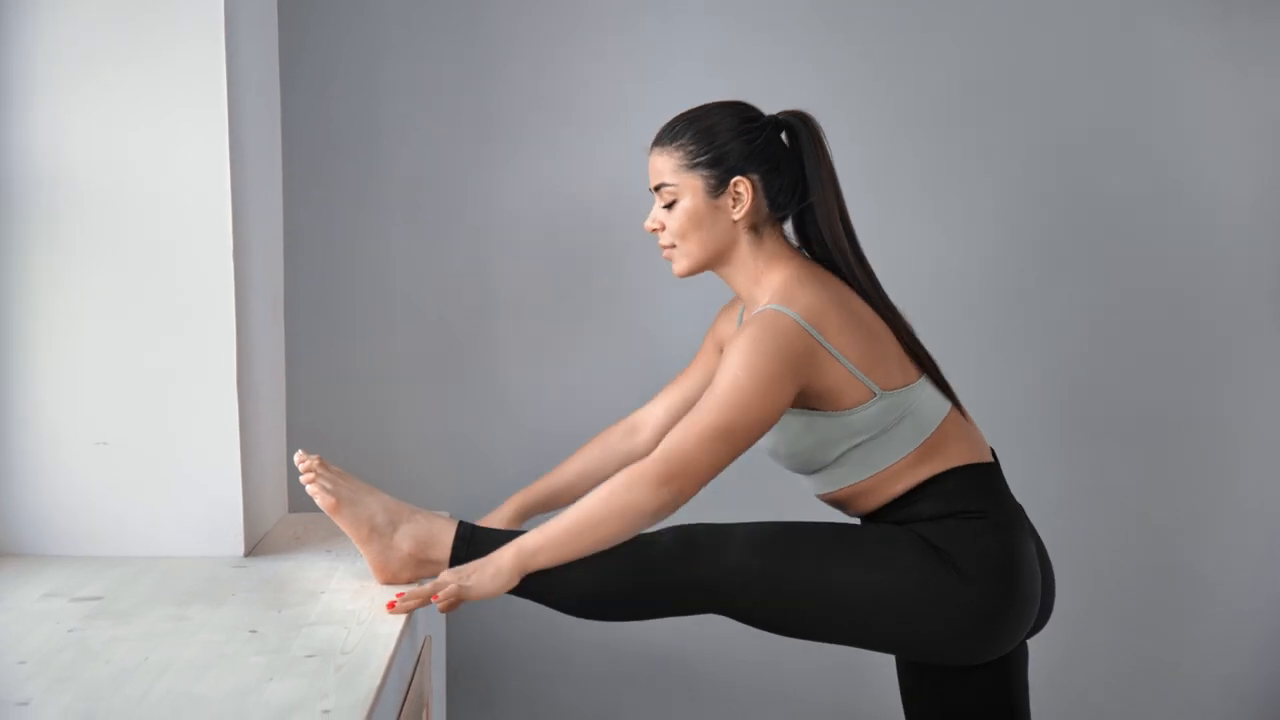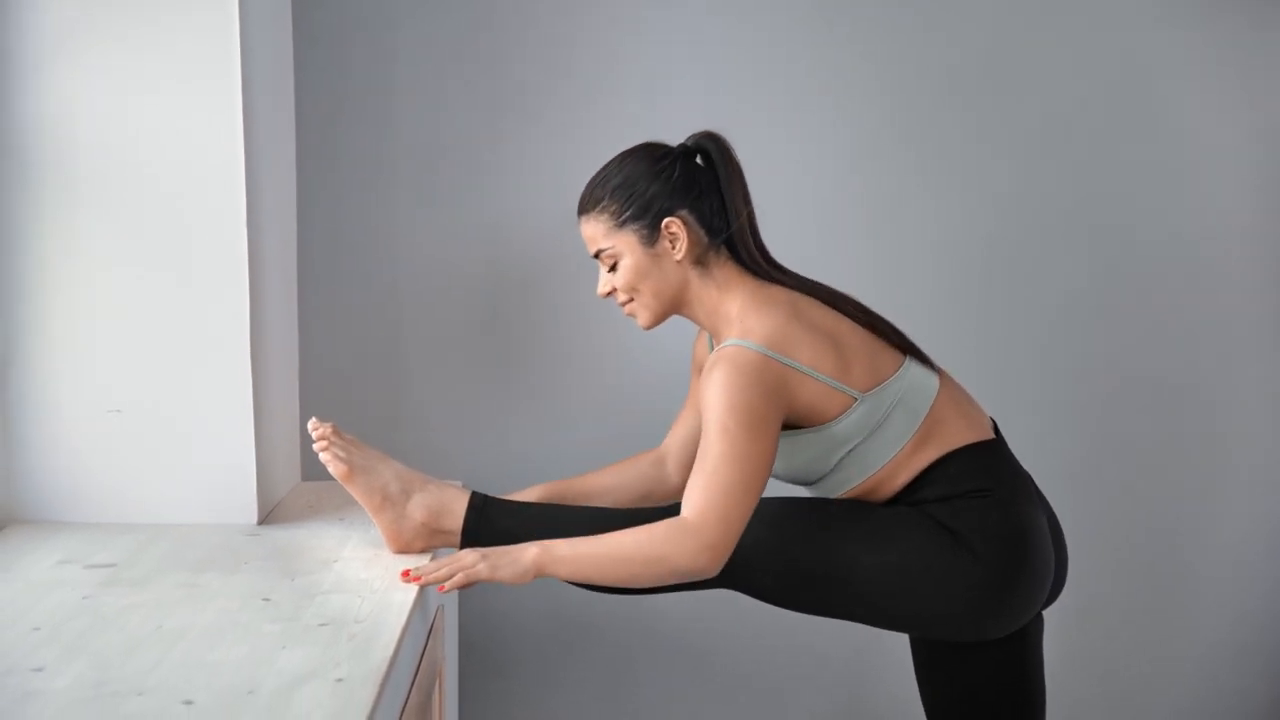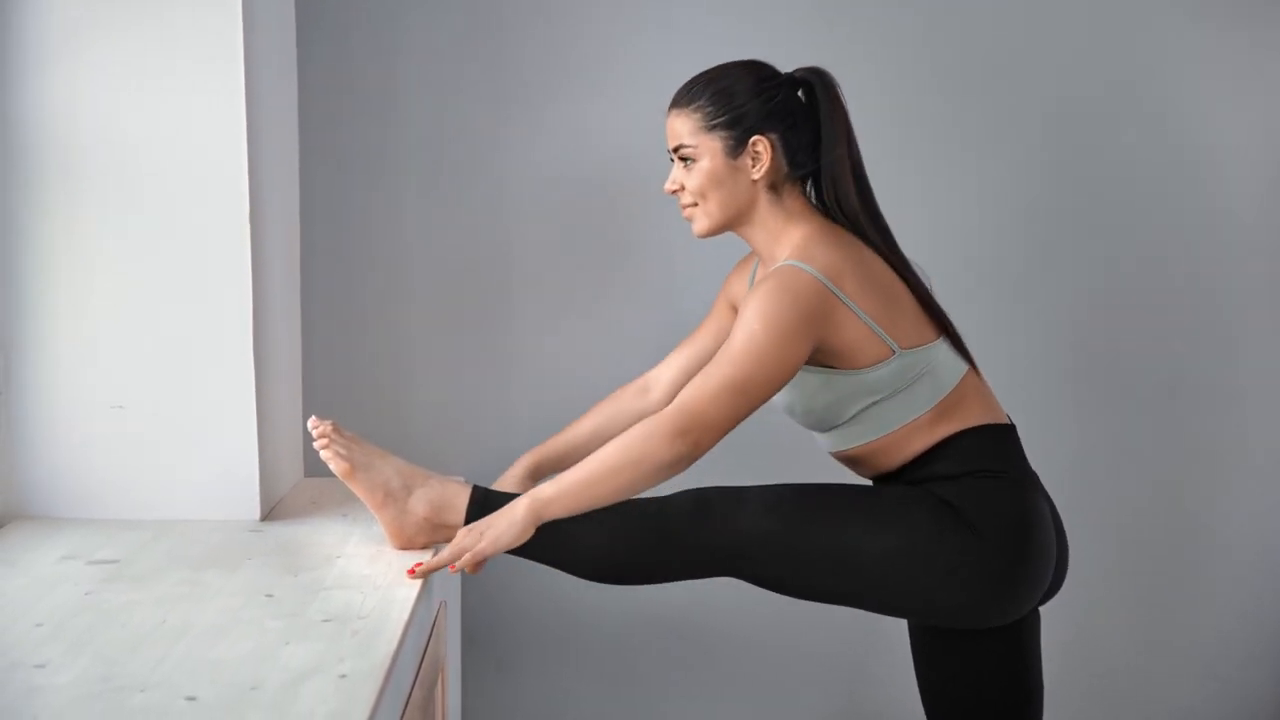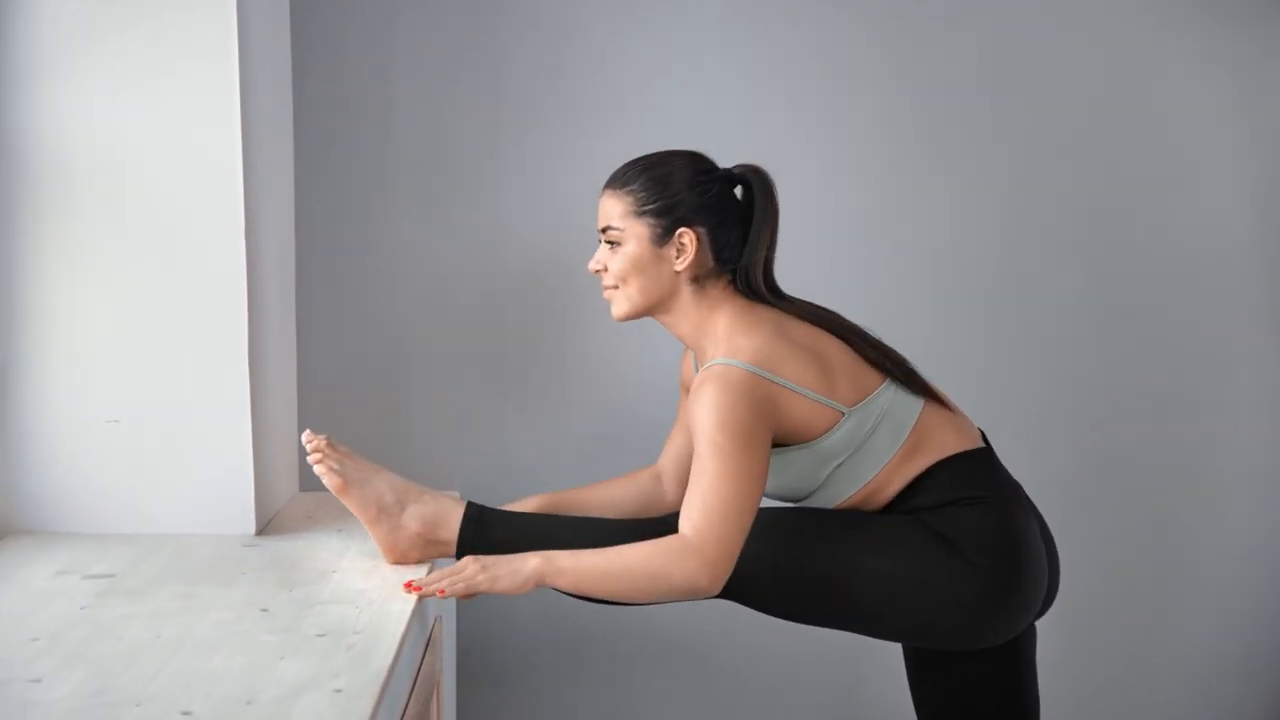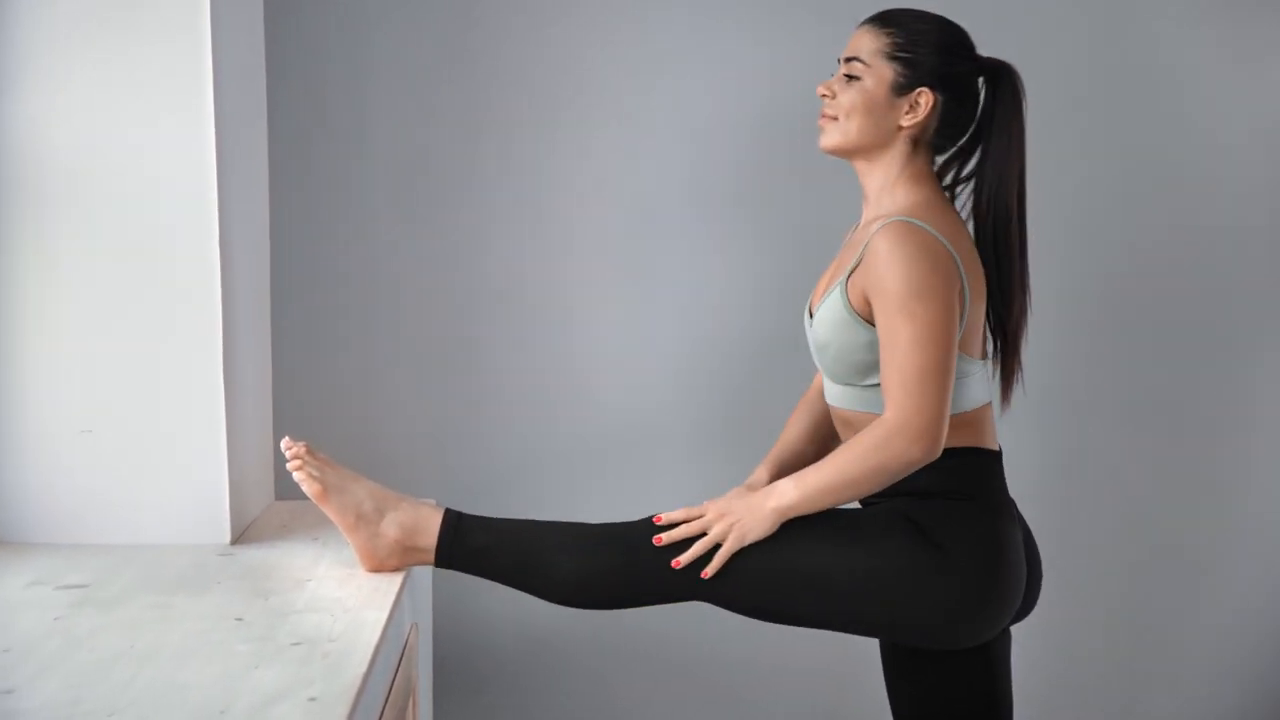
dt=1s
person 1, frame 1
left shoulder: (783, 327)
right shoulder: (757, 309)
left elbow: (663, 482)
right elbow: (642, 432)
left wrist: (510, 562)
right wrist: (515, 511)
left hip: (962, 566)
right hip: (968, 566)
left knee: (703, 567)
left ankle: (429, 545)
person 1, frame 2
left shoulder: (749, 355)
right shoulder: (733, 324)
left elbow: (700, 545)
right elbow: (672, 468)
left wrist: (529, 556)
right wrist: (531, 503)
left hip: (974, 547)
right hip: (988, 545)
left knee: (728, 538)
person 1, frame 3
left shoulder: (799, 283)
right shoulder: (765, 270)
left elbow: (680, 435)
right elbow: (656, 392)
left wrist: (527, 512)
right wrist: (529, 468)
left hip: (976, 527)
right hip: (974, 529)
left knee: (720, 529)
left ankle: (445, 510)
person 1, frame 4
left shoulder: (736, 374)
right shoulder: (717, 341)
left elbow: (700, 565)
right elbow: (668, 484)
left wrist: (531, 566)
right wrist: (528, 513)
left hip: (968, 557)
right hip: (982, 557)
left knee: (710, 550)
person 1, frame 5
left shoulder: (906, 241)
right shoulder: (891, 224)
left elbow: (913, 433)
right elbow: (840, 385)
left wrist: (769, 506)
right wrist: (764, 480)
left hip: (945, 548)
right hip: (956, 550)
left knee: (684, 552)
left ankle: (418, 534)
